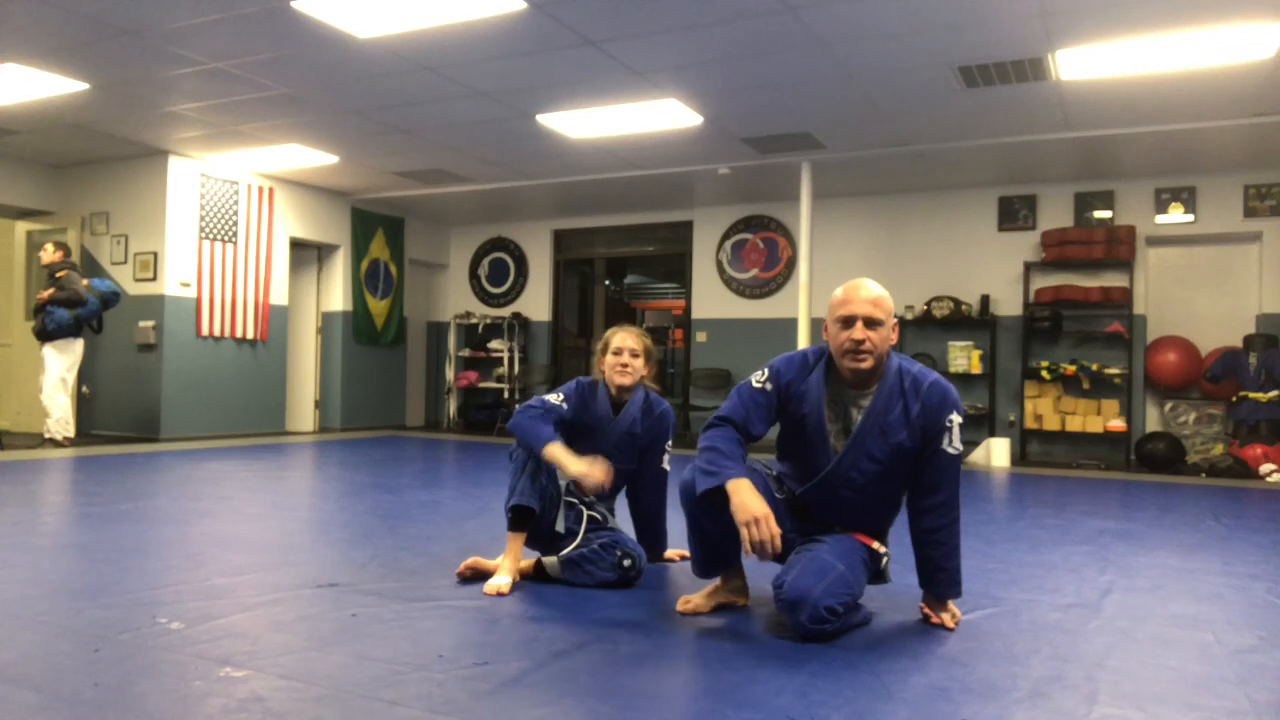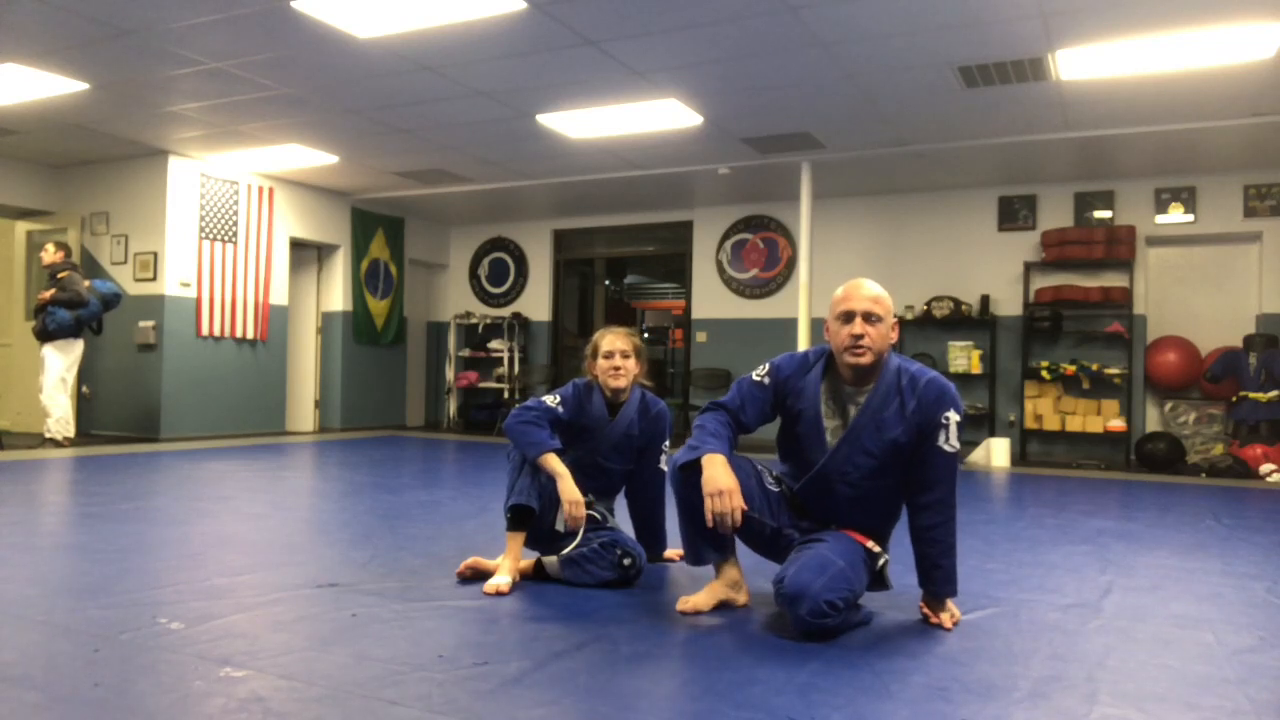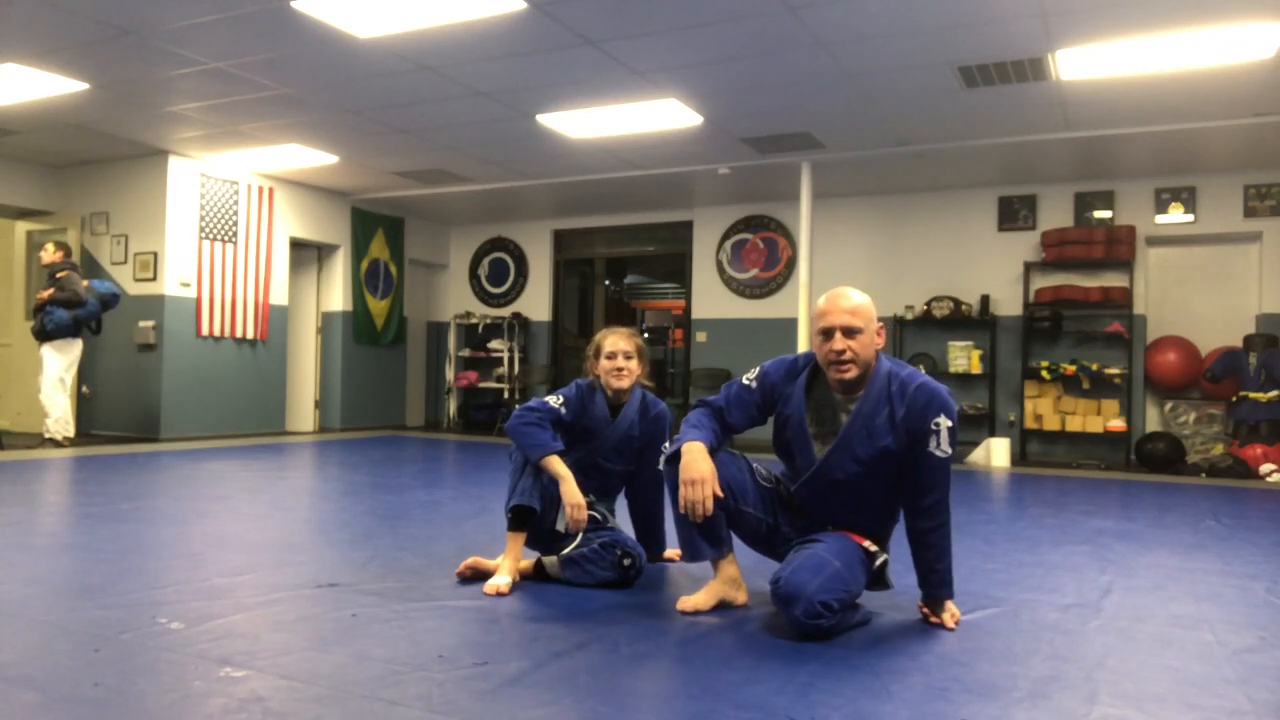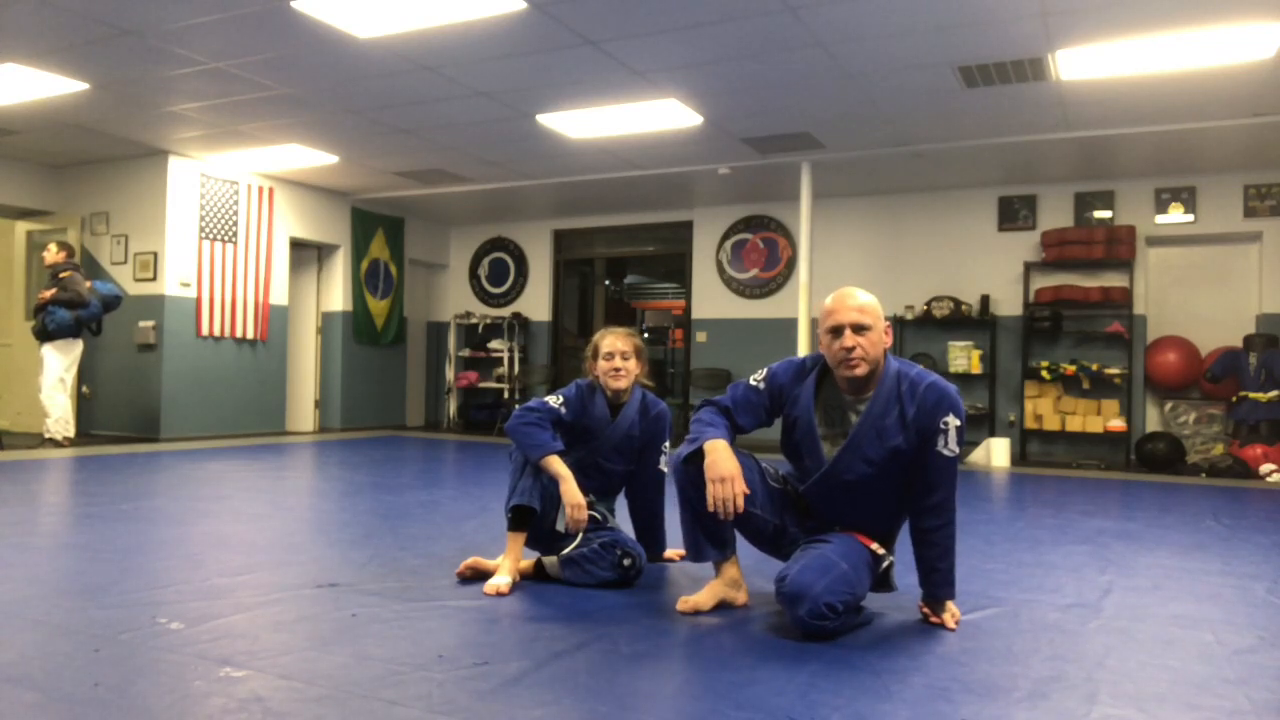
dt=1s
person 1, frame 1
left shoulder: (931, 397)
right shoulder: (792, 372)
left elbow: (934, 504)
right elbow: (724, 428)
left wrist: (939, 592)
right wrist: (739, 488)
left hip: (851, 535)
right hip: (786, 505)
left knee: (809, 608)
right knee: (700, 483)
left ankle: (849, 609)
right ankle: (730, 582)
person 1, frame 2
left shoulder: (930, 396)
right shoulder: (795, 371)
left elbow: (933, 502)
right elbow: (723, 412)
left wrist: (938, 591)
right wrist: (714, 459)
left hip: (851, 535)
right hip: (784, 509)
left knee: (808, 601)
right knee: (691, 463)
right ankle: (728, 578)
person 1, frame 3
left shoulder: (922, 400)
right shoulder: (786, 375)
left elbow: (927, 506)
right elbow: (713, 411)
left wrist: (937, 595)
right wrist: (694, 448)
left hip: (850, 535)
right hip: (784, 509)
left knee: (803, 601)
right knee: (687, 459)
right ankle: (727, 577)
person 1, frame 4
left shoulder: (931, 399)
right shoulder: (795, 377)
left elbow: (932, 505)
right elbow: (717, 410)
left wrist: (938, 594)
right wrist: (716, 448)
left hip: (857, 536)
right hip: (790, 509)
left knee: (809, 601)
right knee: (692, 460)
right ankle: (728, 577)
person 2, frame 1
left shoulder: (657, 413)
right shoulder: (582, 392)
left elbow: (649, 485)
right elbow: (524, 418)
left wrist: (654, 548)
right wrist: (571, 463)
left hip: (591, 516)
right hip: (544, 507)
left knee: (631, 561)
right knee: (535, 442)
left ankle: (522, 566)
right ankle: (509, 561)
person 2, frame 2
left shoulder: (653, 413)
right shoulder: (578, 394)
left elbow: (647, 485)
right elbow: (519, 420)
left wrist: (654, 548)
right wrist: (563, 477)
left hip: (590, 516)
right hip: (545, 506)
left knee: (630, 560)
right knee: (531, 443)
left ankle: (523, 567)
right ankle: (508, 562)
person 2, frame 3
left shoulder: (654, 413)
right shoulder: (580, 394)
left elbow: (647, 485)
right elbow: (522, 420)
left wrist: (654, 548)
right wrist: (566, 479)
left hip: (590, 515)
right hip: (546, 506)
left knee: (631, 560)
right knee: (532, 445)
left ankle: (523, 567)
right ankle: (509, 562)
person 2, frame 4
left shoulder: (654, 413)
right shoulder: (579, 395)
left elbow: (647, 485)
right elbow: (522, 421)
left wrist: (654, 548)
right wrist: (565, 479)
left hip: (590, 514)
right hip: (545, 507)
left knee: (630, 560)
right knee: (533, 446)
left ankle: (522, 567)
right ankle: (508, 561)
person 3, frame 1
left shoulder: (68, 275)
right shoulder: (53, 278)
left elbow: (80, 296)
right elbow: (40, 310)
left wrist: (50, 296)
right wrist: (42, 302)
left hip: (64, 343)
right hip: (52, 343)
left knee: (53, 392)
right knee: (53, 392)
left ankle: (58, 438)
right ankle: (60, 437)
person 3, frame 2
left shoulder: (69, 276)
right shoulder: (54, 279)
left elbow: (82, 297)
right elbow: (42, 311)
left wrist: (51, 297)
right wrist: (42, 302)
left hip: (64, 343)
right hip: (51, 343)
left knee: (53, 391)
right knee: (52, 392)
left ankle: (58, 438)
right ankle: (60, 436)
person 3, frame 3
left shoulder: (68, 275)
right shoulder: (53, 278)
left elbow: (79, 297)
right elbow: (39, 310)
left wrist: (49, 297)
right wrist: (41, 302)
left hip: (63, 343)
right hip: (51, 343)
left knee: (51, 391)
right knee: (53, 391)
left ankle: (58, 437)
right ankle: (61, 436)
person 3, frame 4
left shoulder: (70, 276)
right shoulder: (55, 278)
left elbow: (82, 297)
right elbow: (39, 311)
left wrist: (52, 296)
right wrist: (42, 302)
left hip: (63, 343)
right hip: (51, 343)
left knee: (52, 391)
right knee: (55, 391)
left ankle: (58, 437)
right ankle: (60, 436)
